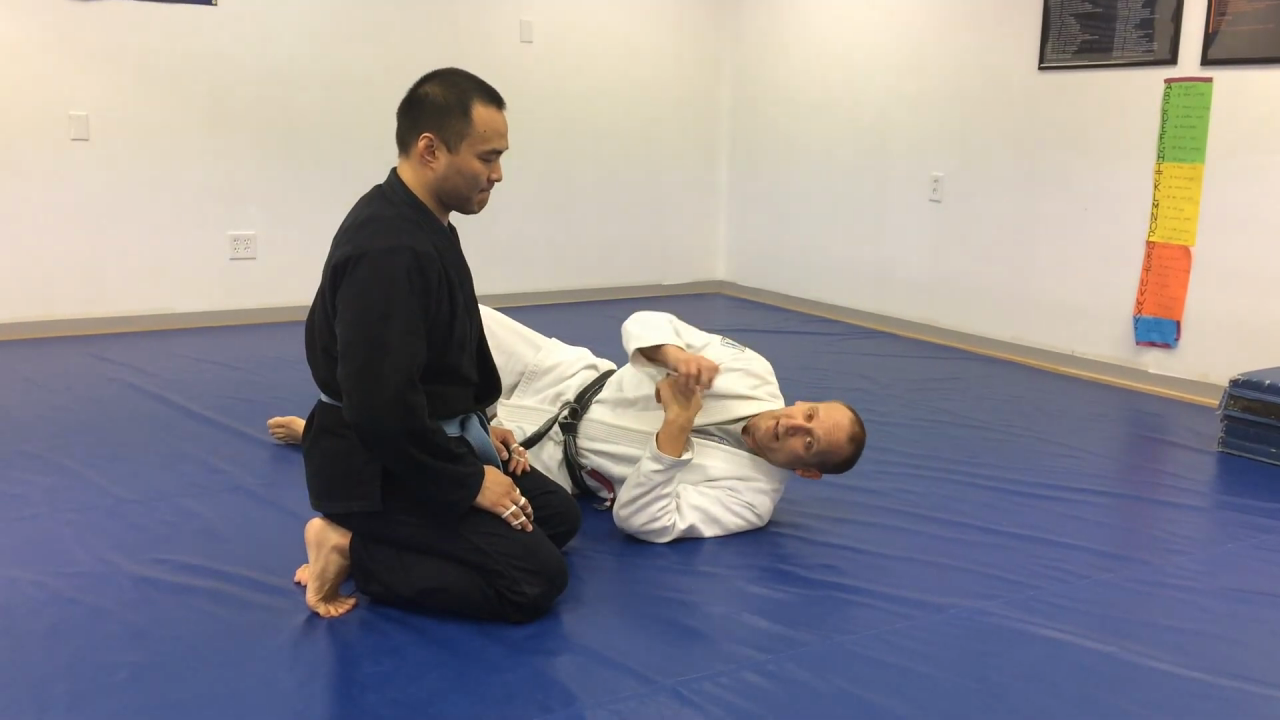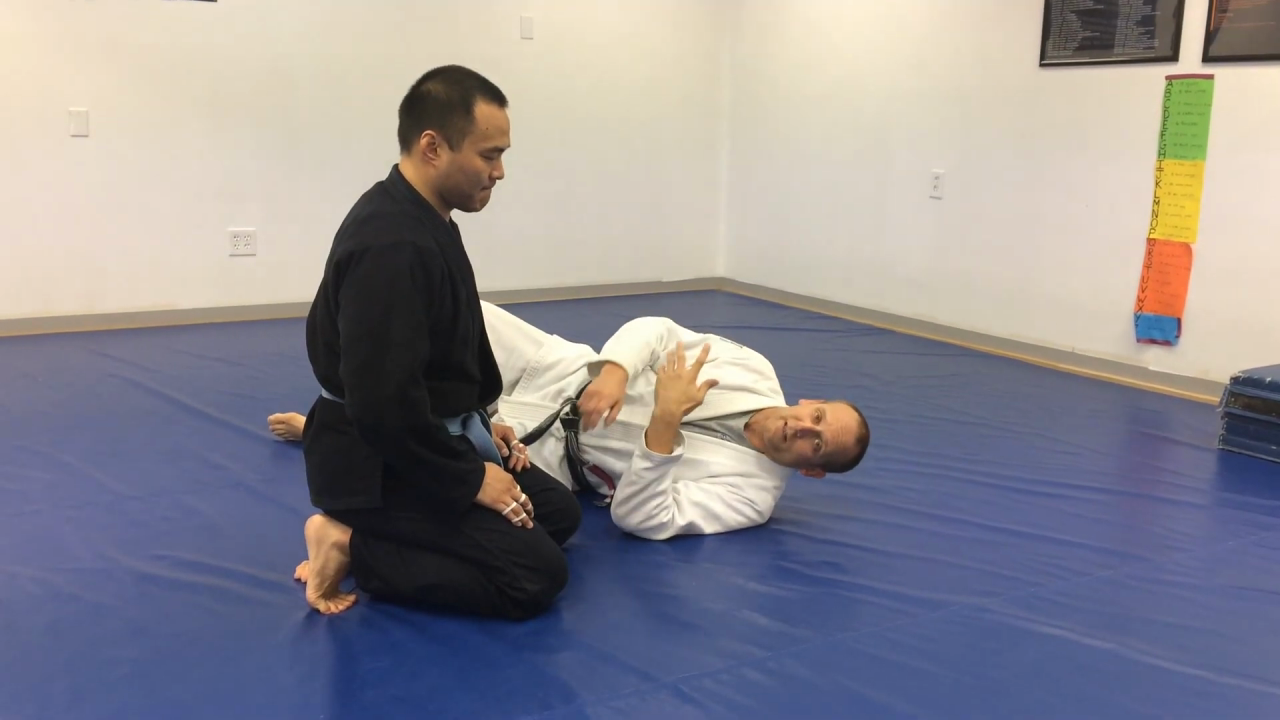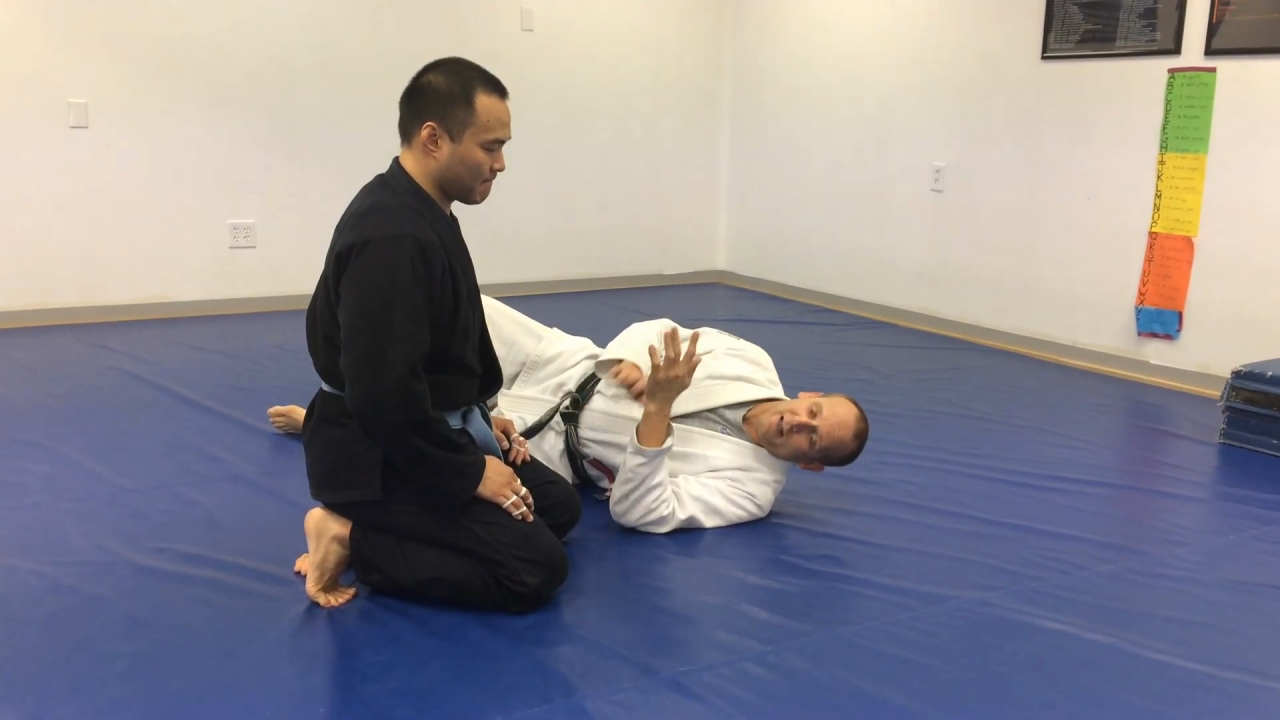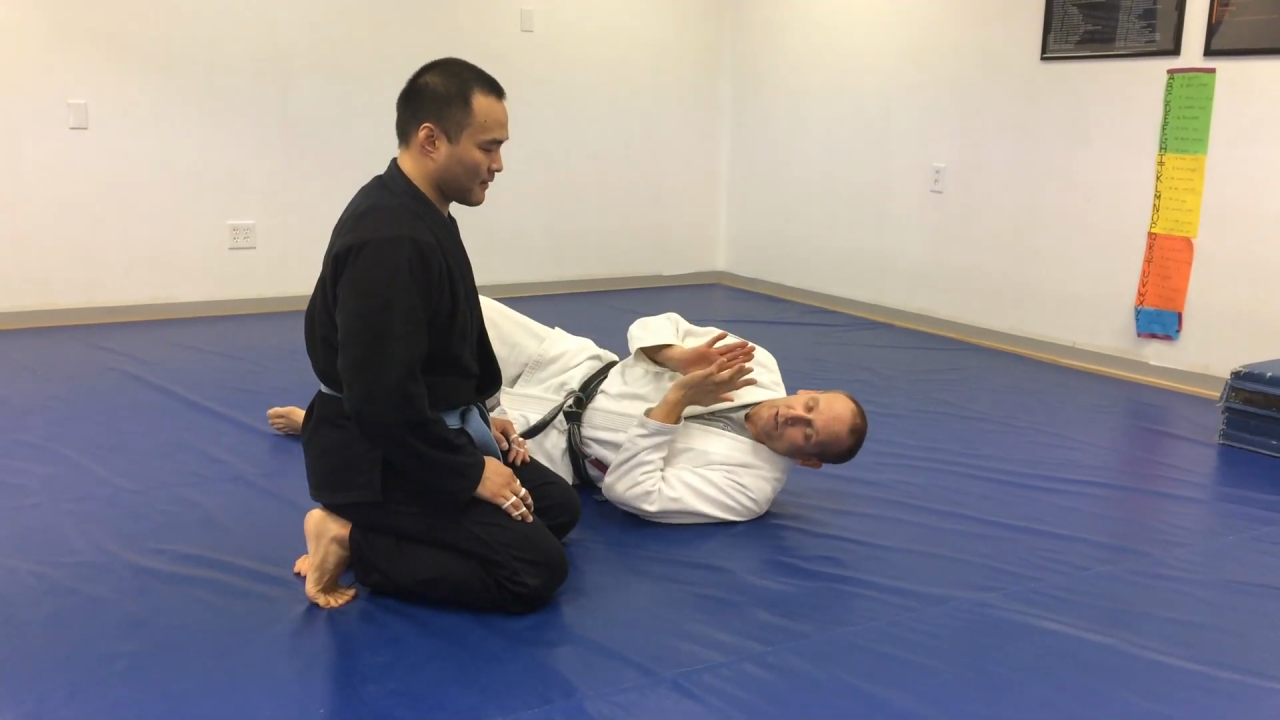
dt=0.5s
person 1, frame 1
left shoulder: (751, 496)
right shoulder: (755, 373)
left elbow: (642, 519)
right elbow: (643, 325)
left wrist: (677, 425)
right wrist: (676, 353)
left hip: (554, 455)
right hip: (577, 376)
person 1, frame 2
left shoulder: (752, 493)
right shoulder: (752, 370)
left elbow: (639, 517)
right elbow: (653, 330)
left wrist: (666, 421)
right wrist: (613, 372)
left hip: (552, 451)
right hip: (570, 373)
person 1, frame 3
left shoulder: (751, 487)
right shoulder: (753, 362)
left elbow: (638, 512)
right elbow: (656, 334)
left wrist: (658, 408)
right wrist: (629, 367)
left hip: (553, 444)
right hip: (574, 366)
person 1, frame 4
left shoulder: (749, 485)
right shoulder: (757, 364)
left elbow: (630, 489)
right elbow: (653, 329)
left wrist: (678, 400)
right wrist: (682, 358)
left hip: (552, 445)
right hip: (581, 368)
person 2, frame 1
left shoulder: (423, 222)
right shoulder: (386, 249)
right elbow: (380, 407)
left wrist: (477, 430)
right wrist: (468, 481)
left hip: (429, 440)
right hip: (377, 462)
left knee: (557, 516)
right knee: (534, 578)
left ankle: (369, 536)
right ankle: (353, 550)
person 2, frame 2
left shoulder: (423, 220)
right shoulder: (390, 246)
right elbow: (383, 403)
left wrist: (477, 425)
right wrist: (468, 478)
left hip: (429, 437)
right hip: (377, 460)
left knee: (558, 513)
right knee: (535, 576)
left ankle: (378, 536)
right ankle: (353, 547)
person 2, frame 3
left shoulder: (423, 212)
right shoulder: (390, 237)
right elbow: (383, 395)
left wrist: (477, 420)
right wrist: (467, 471)
left hip: (428, 430)
right hip: (378, 452)
left knee: (557, 507)
right knee: (534, 569)
left ankle: (375, 527)
right ankle: (352, 541)
person 2, frame 4
left shoulder: (421, 213)
right shoulder: (387, 240)
right elbow: (380, 398)
left wrist: (476, 418)
right wrist: (468, 473)
left hip: (429, 431)
right hip: (377, 455)
left knee: (557, 508)
right knee: (535, 570)
left ankle: (378, 529)
right ankle: (352, 541)
